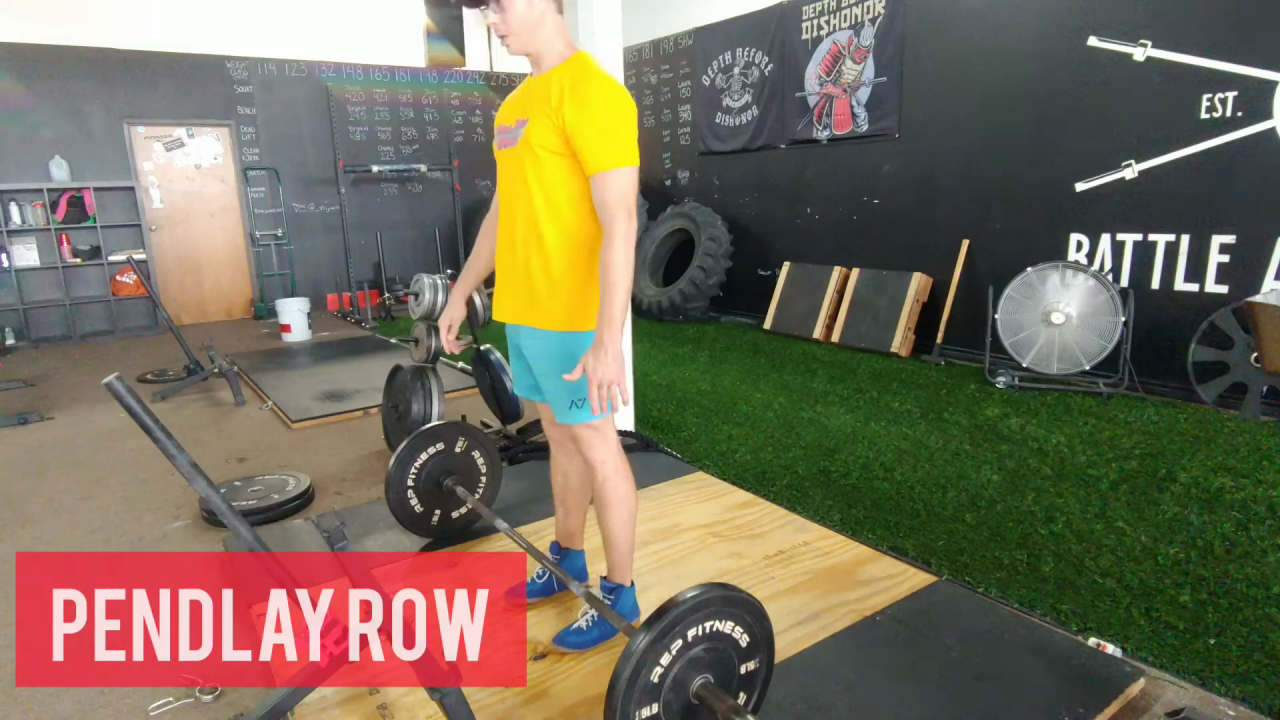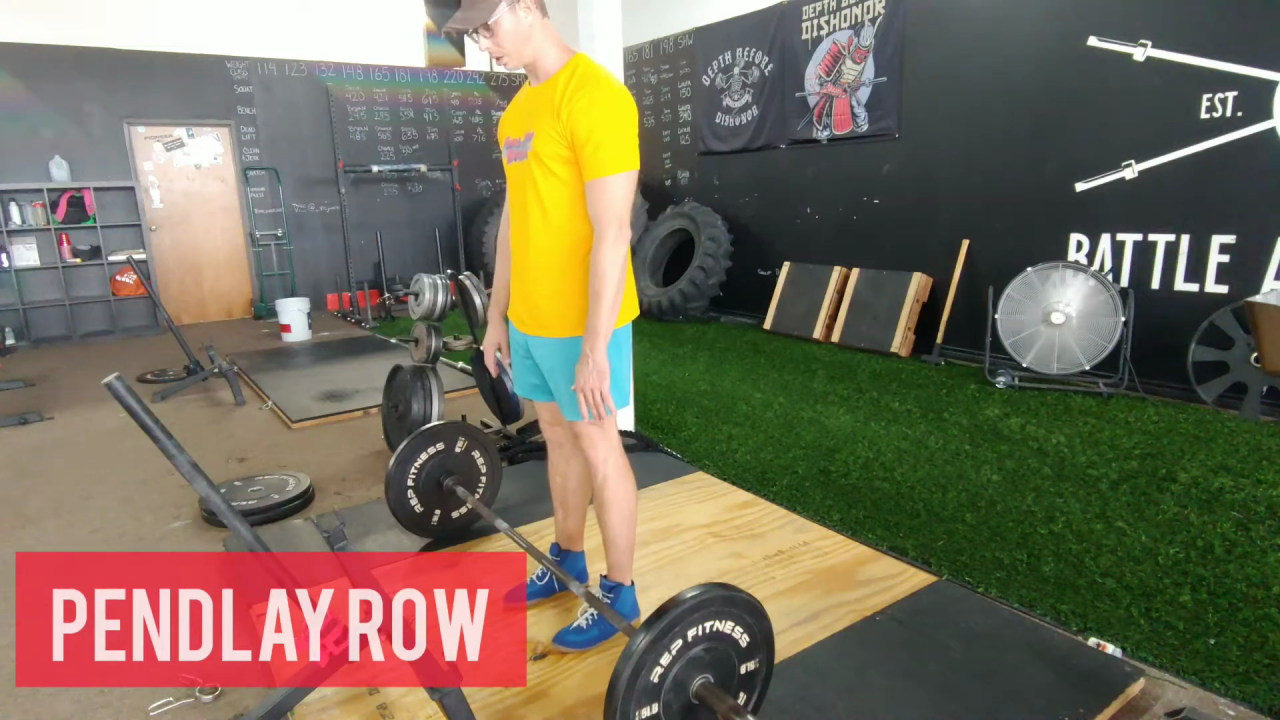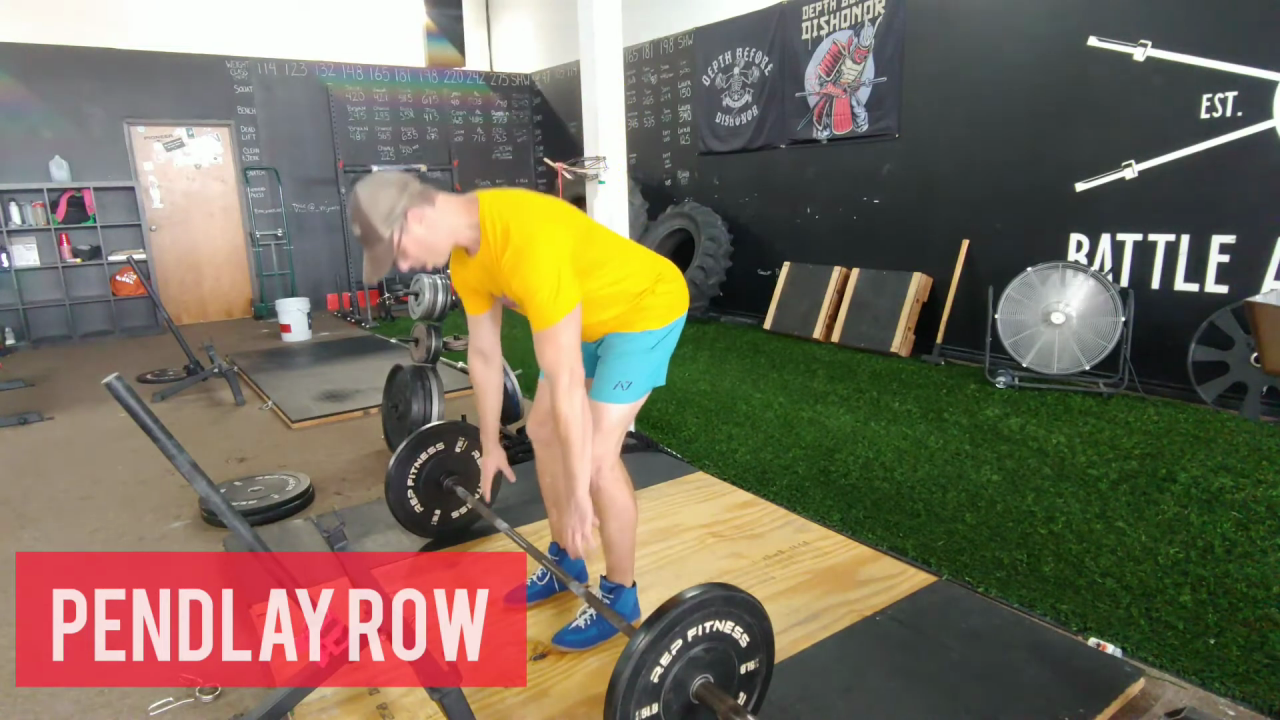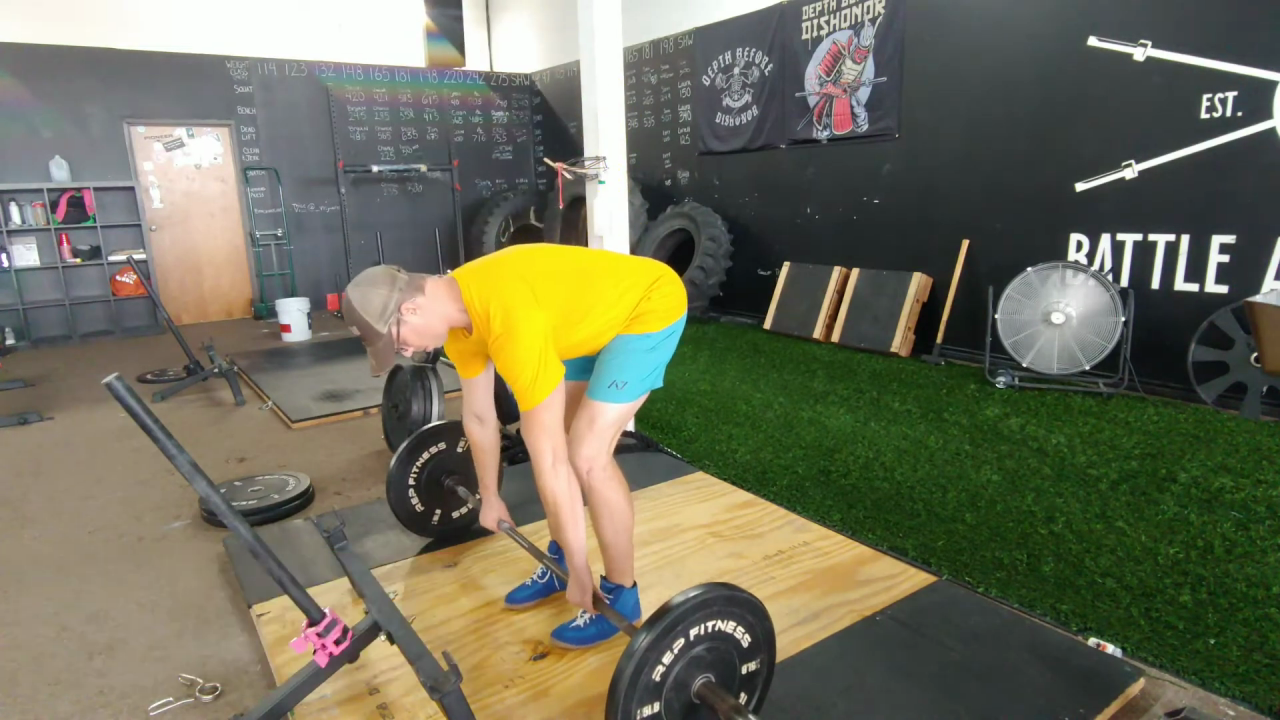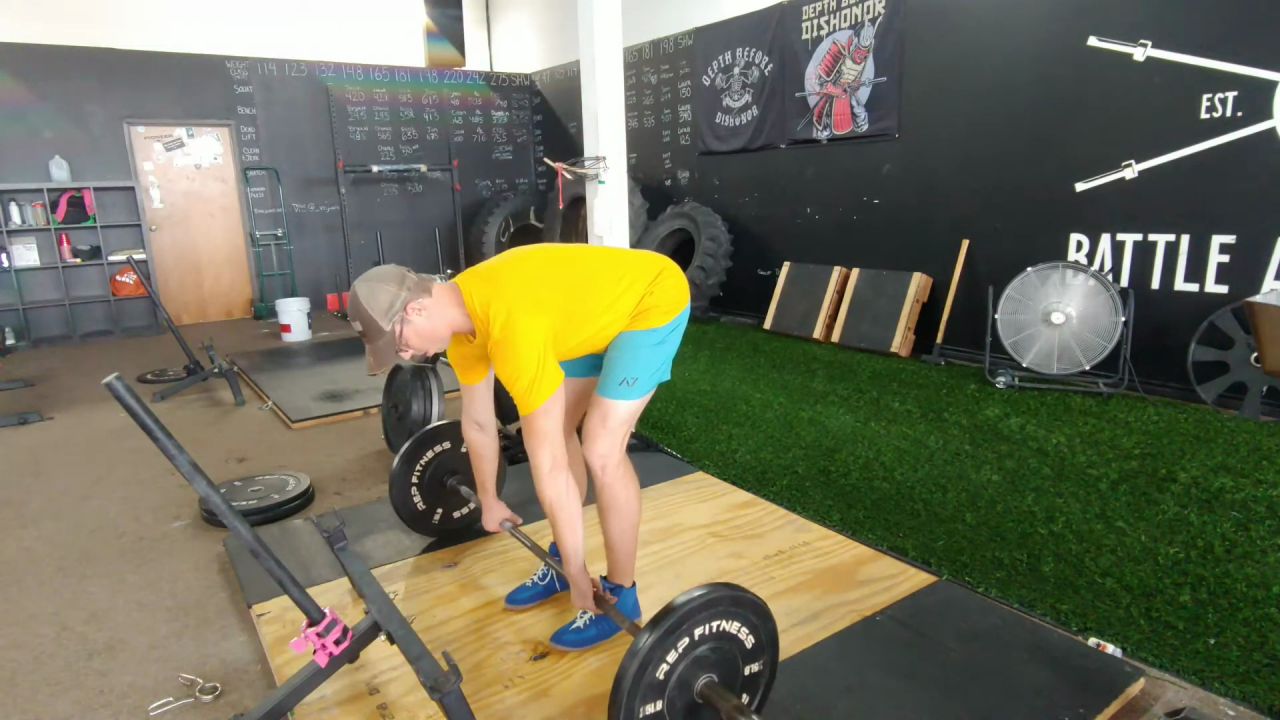
dt=1s
person 1, frame 1
left shoulder: (593, 94)
right shoulder: (520, 100)
left elbow: (619, 226)
left wrist: (608, 341)
right wrist: (462, 292)
left hip: (574, 316)
right hip: (526, 309)
left knee: (594, 444)
right knee: (560, 436)
left ankle: (619, 593)
right ankle: (567, 559)
person 1, frame 2
left shoulder: (596, 97)
right shoulder: (519, 109)
left elbow: (612, 234)
left wrist: (596, 348)
right wrist: (496, 314)
left hip: (581, 321)
right hip: (532, 316)
left knee: (597, 446)
right knee: (558, 436)
left ankle: (619, 593)
right ankle: (567, 560)
person 1, frame 3
left shoulder: (528, 246)
right shoulder: (465, 256)
left elbow: (566, 383)
right elbow: (483, 354)
left wrist: (579, 497)
right wrist: (490, 442)
left hip: (647, 307)
right hip: (595, 309)
left knee: (595, 453)
right knee: (542, 429)
left ankle: (620, 597)
right ankle: (565, 564)
person 1, frame 4
left shoulder: (512, 324)
right shoulder: (456, 309)
left elbow: (551, 461)
right elbow: (478, 416)
left wrist: (580, 573)
right wrist: (489, 497)
left hip: (649, 306)
right hip: (600, 310)
left knee: (587, 454)
right knee: (544, 432)
left ankle: (620, 594)
right ankle: (559, 563)
person 1, frame 5
left shoulder: (512, 330)
right shoulder: (458, 311)
left elbow: (549, 466)
right elbow: (477, 422)
left wrist: (578, 577)
right wrist: (488, 501)
left hip: (653, 299)
right hip: (603, 303)
left knee: (601, 450)
right knee: (555, 430)
left ankle: (621, 595)
right ankle: (559, 564)
